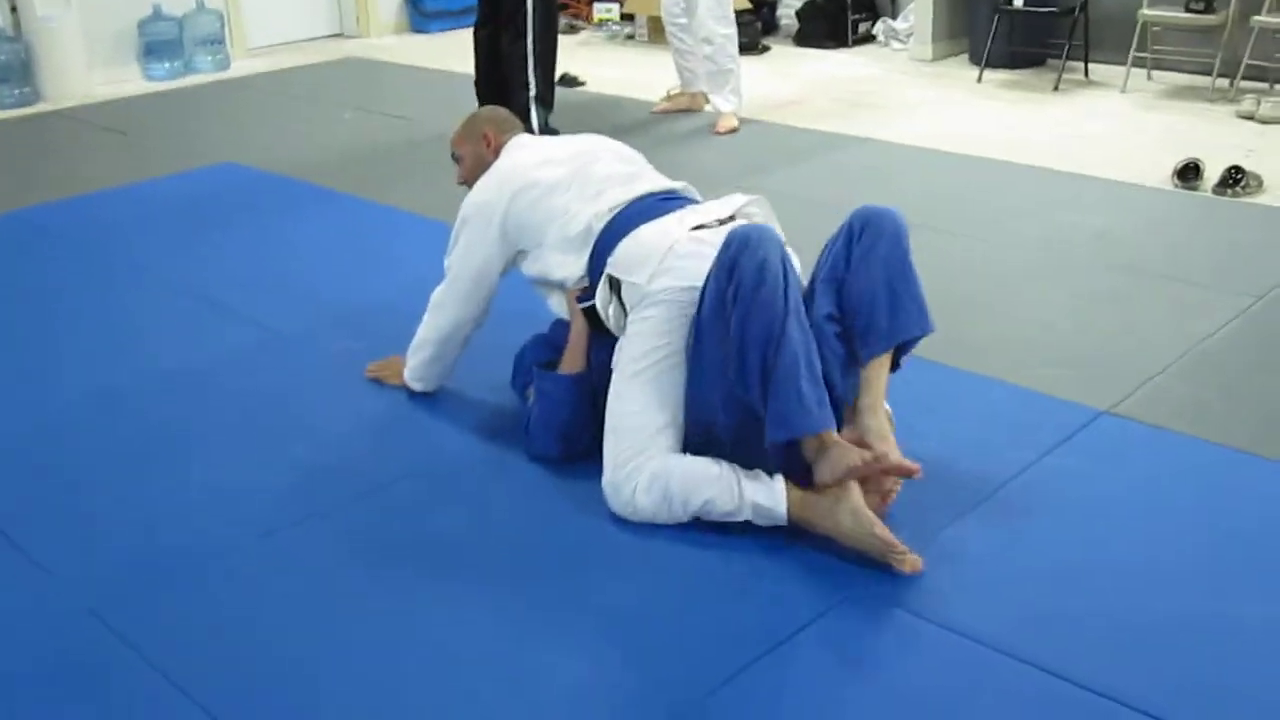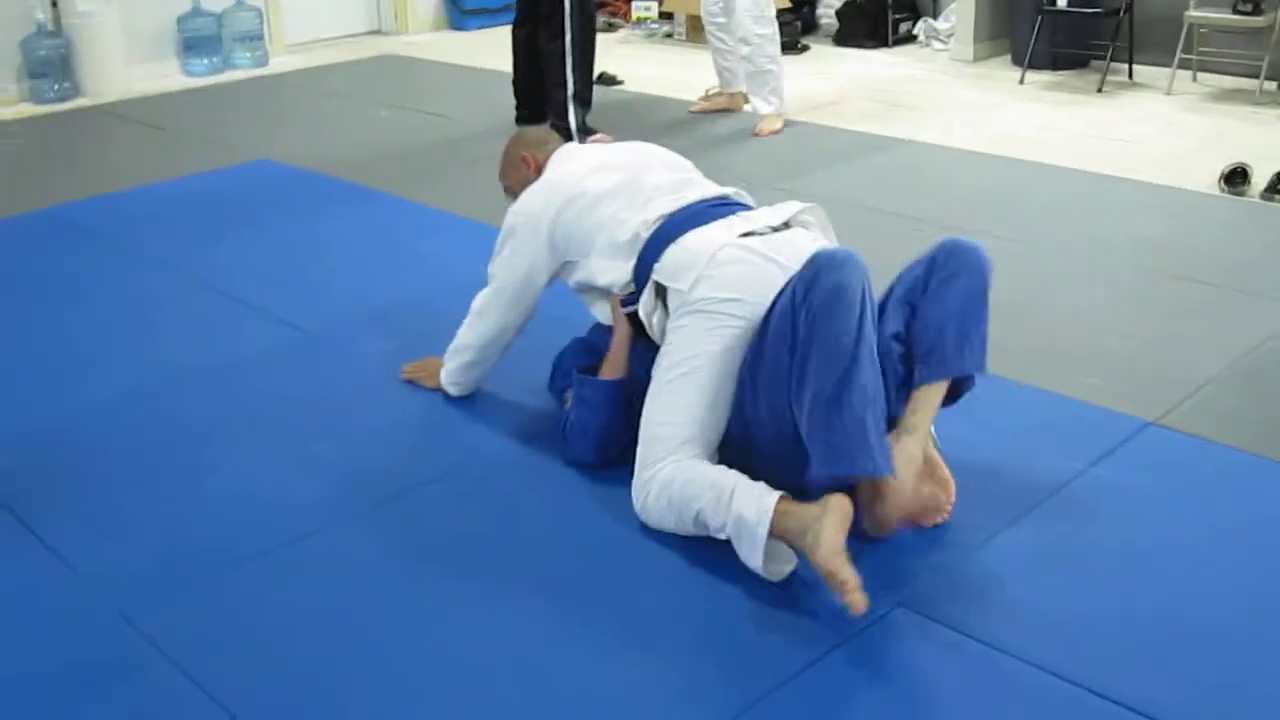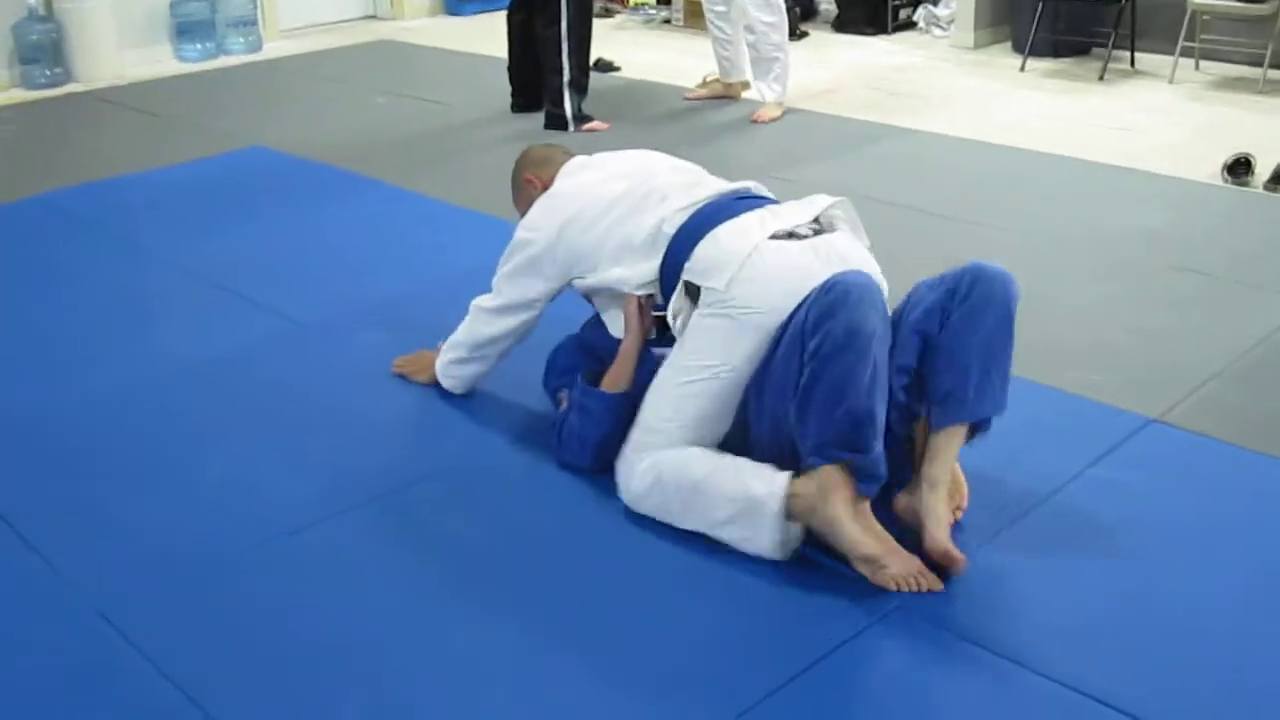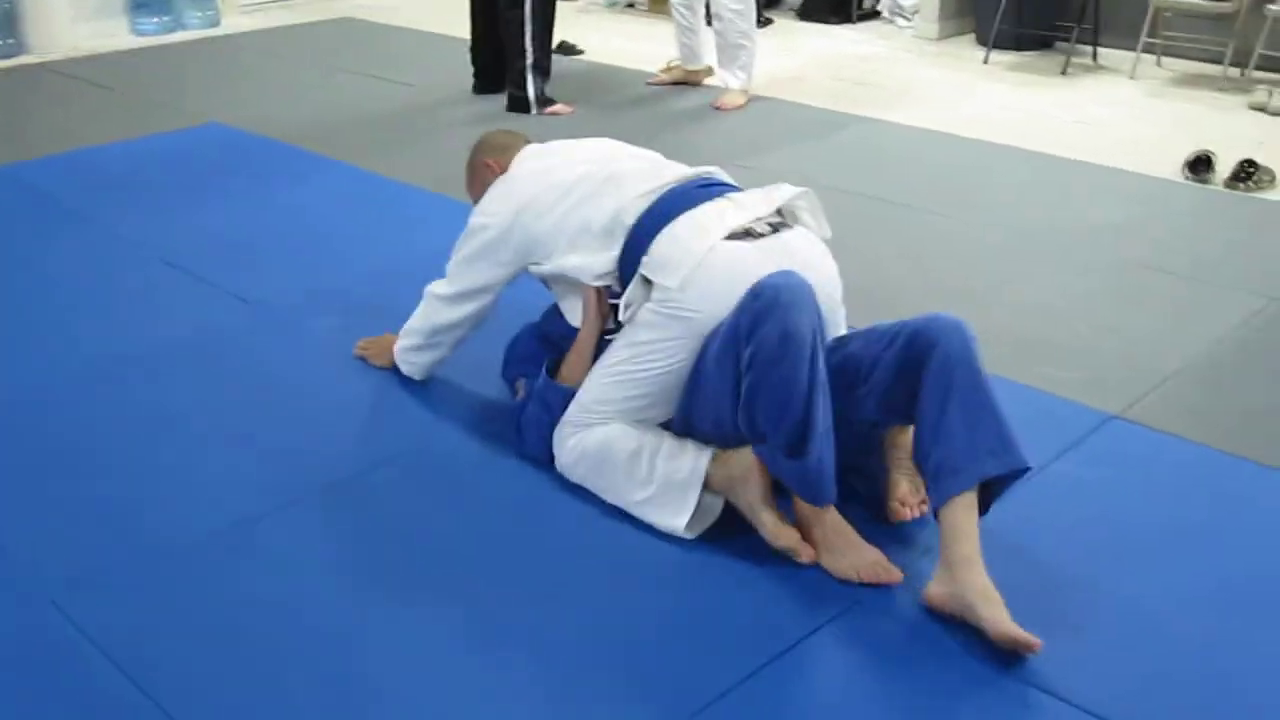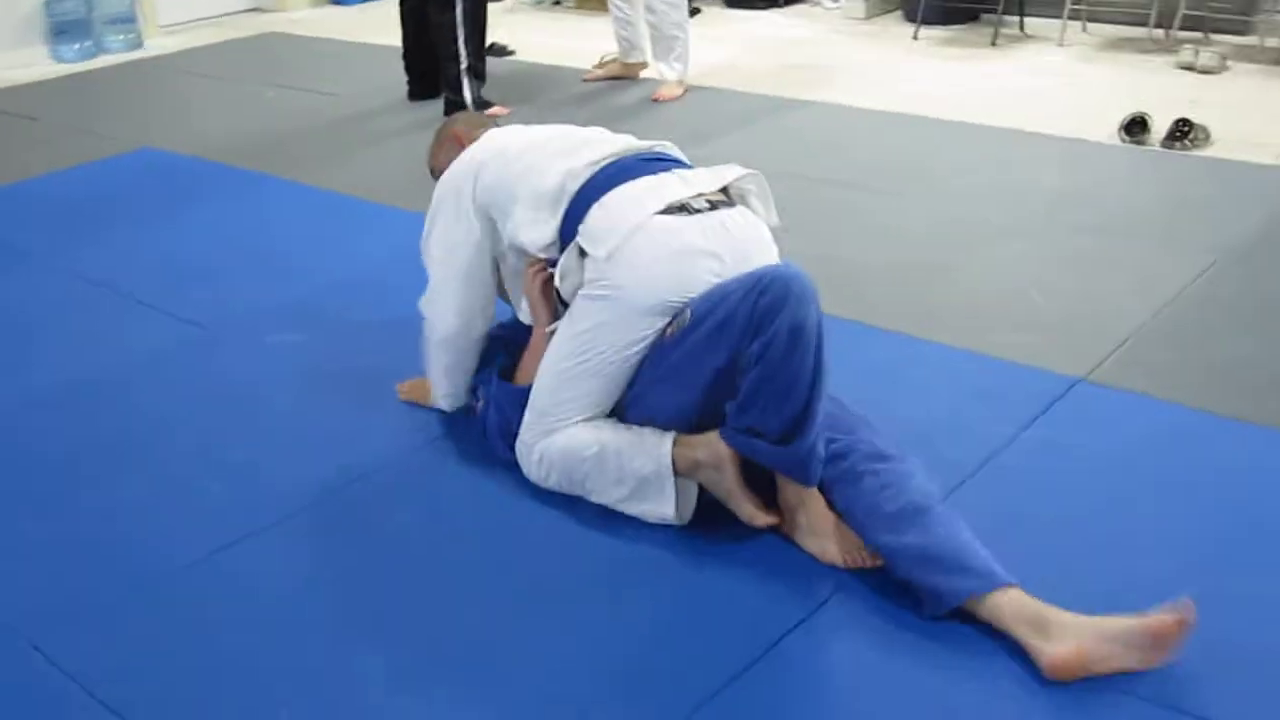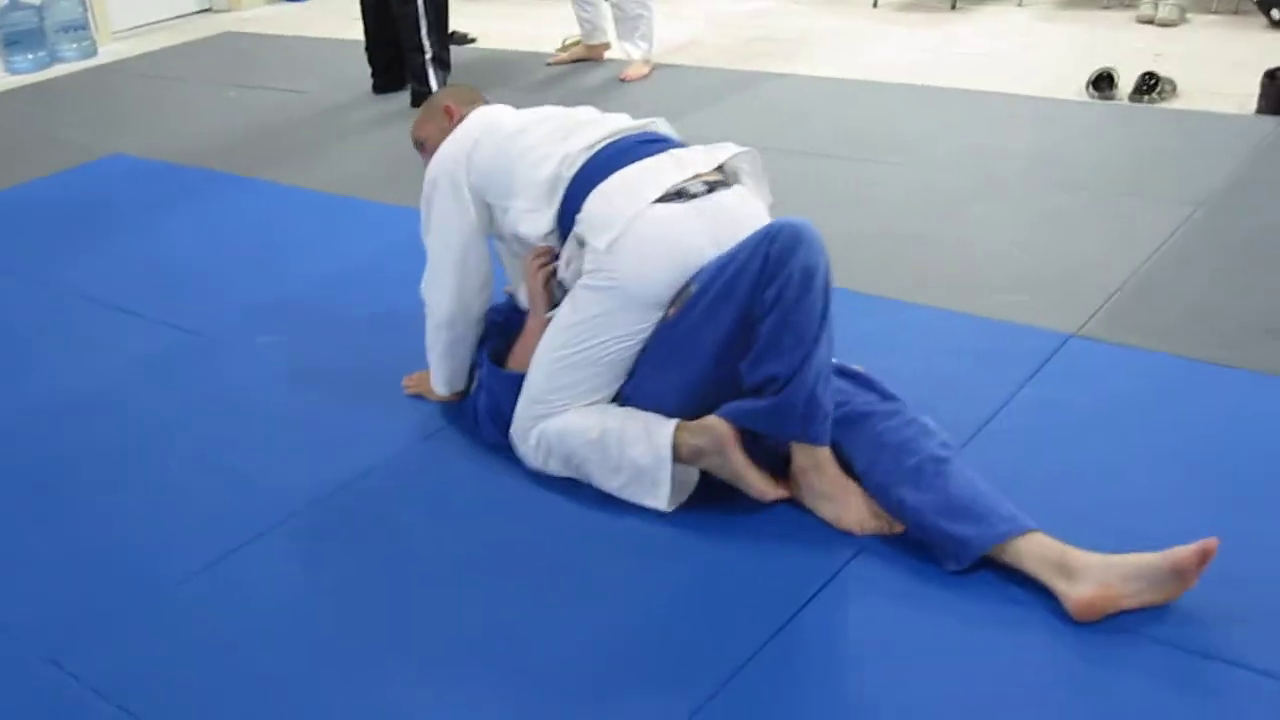
dt=0.3s
person 1, frame 1
right shoulder: (563, 347)
right elbow: (554, 440)
right wrist: (578, 323)
right hip: (721, 428)
left knee: (875, 224)
right knee: (753, 244)
left ankle: (867, 423)
person 1, frame 2
right shoulder: (608, 352)
right elbow: (590, 447)
right wrist: (621, 331)
left hip: (855, 410)
right hip: (766, 438)
left knee: (961, 260)
right knee: (835, 270)
person 1, frame 3
right shoulder: (596, 347)
right elbow: (584, 449)
right wrist: (634, 335)
left hip: (854, 403)
right hip: (768, 422)
left knee: (985, 287)
right knee: (849, 293)
left ankle: (929, 497)
person 1, frame 4
right shoulder: (551, 336)
right elbow: (543, 436)
right wrist: (592, 323)
left hip: (804, 393)
right hip: (712, 412)
left knee: (939, 340)
right knee: (782, 296)
left ankle: (963, 575)
right ankle: (815, 518)
person 1, frame 5
right shoulder: (511, 341)
right elbow: (512, 434)
right wrist: (541, 321)
left hip: (748, 398)
right hip: (654, 404)
left knee: (867, 464)
right knee: (781, 290)
left ankle: (1041, 626)
right ankle: (796, 502)
person 1, frame 6
right shoulder: (510, 326)
right elbow: (497, 420)
right wrist: (540, 311)
left hip: (734, 386)
right hip: (656, 392)
left knee: (881, 426)
right knee: (789, 245)
left ankle: (1069, 568)
person 2, frame 1
left shoulder: (491, 194)
right shoulder: (595, 143)
left elbow: (457, 304)
left wrist: (416, 371)
left hip: (669, 275)
right hip: (740, 235)
left knee: (633, 483)
left ankle: (817, 506)
right ankle: (864, 422)
person 2, frame 2
left shoulder: (537, 203)
right shoulder: (643, 152)
left elbow: (498, 309)
left wrist: (453, 374)
left hip: (718, 284)
right hip: (802, 249)
left knee: (661, 486)
left ankle: (802, 520)
person 2, frame 3
left shoulder: (549, 214)
right shoulder: (645, 162)
left elbow: (498, 314)
left wrist: (446, 367)
left hip: (752, 282)
right hip: (840, 249)
left knee: (647, 474)
left ankle: (807, 496)
person 2, frame 4
left shoulder: (506, 196)
right shoulder: (600, 151)
left elbow: (452, 300)
left wrist: (406, 353)
left hip: (707, 277)
right hip: (799, 248)
left knee: (582, 443)
left ankle: (725, 472)
person 2, frame 5
left shoulder: (465, 174)
right shoulder: (574, 138)
left elbow: (458, 314)
left wrist: (446, 395)
left hip: (648, 255)
left knee: (546, 450)
left ankle: (695, 457)
person 2, frame 6
left shoulder: (455, 155)
right shoulder: (551, 122)
left elbow: (454, 293)
left wrist: (446, 380)
left hip: (640, 239)
left knee: (540, 431)
left ankle: (696, 442)
